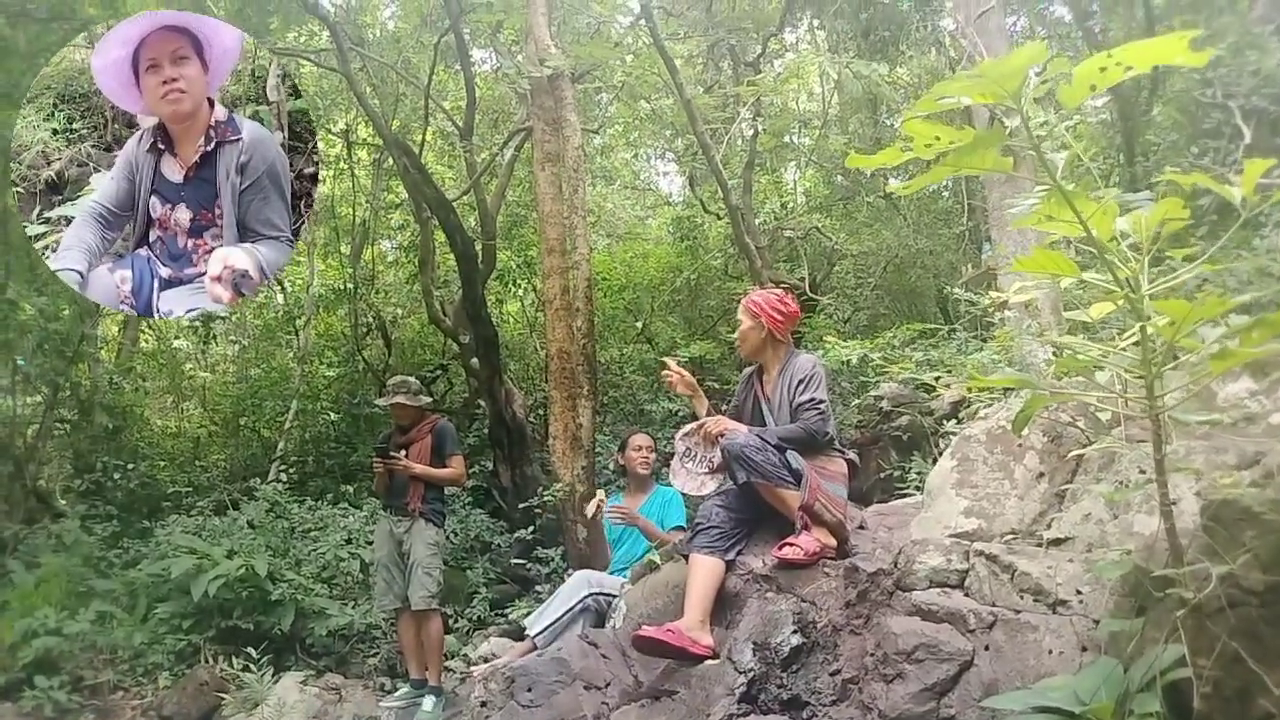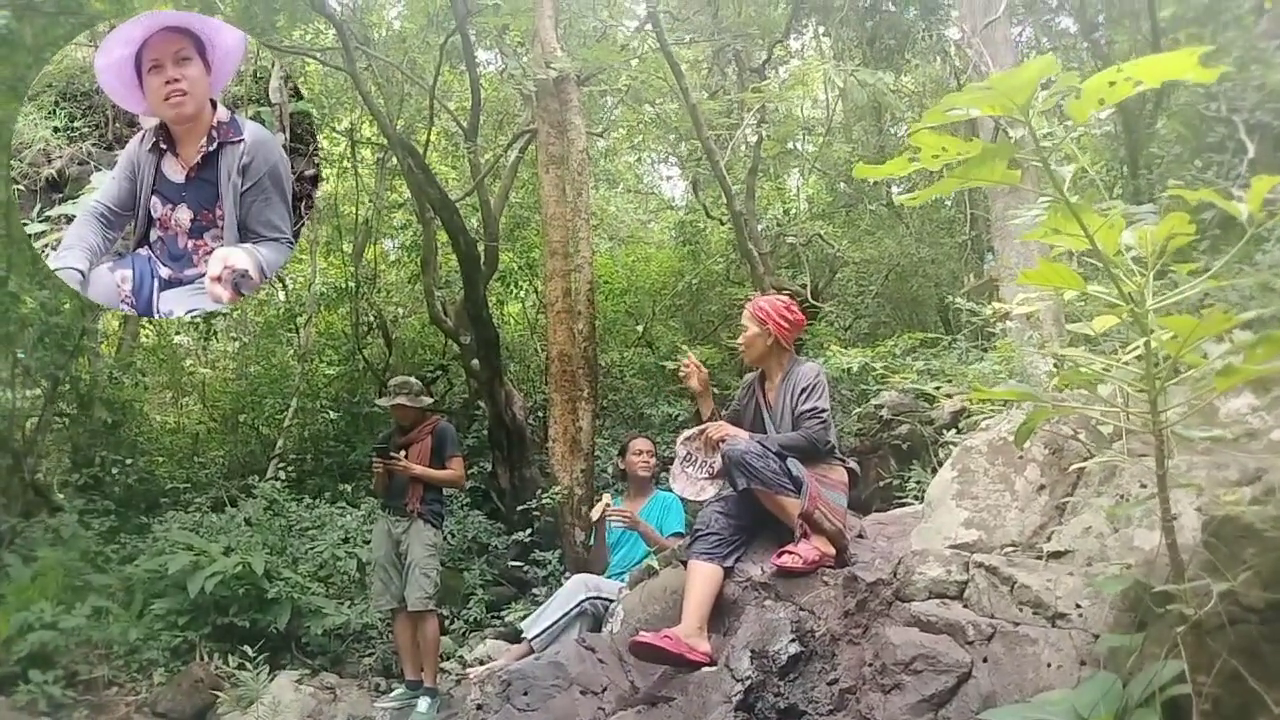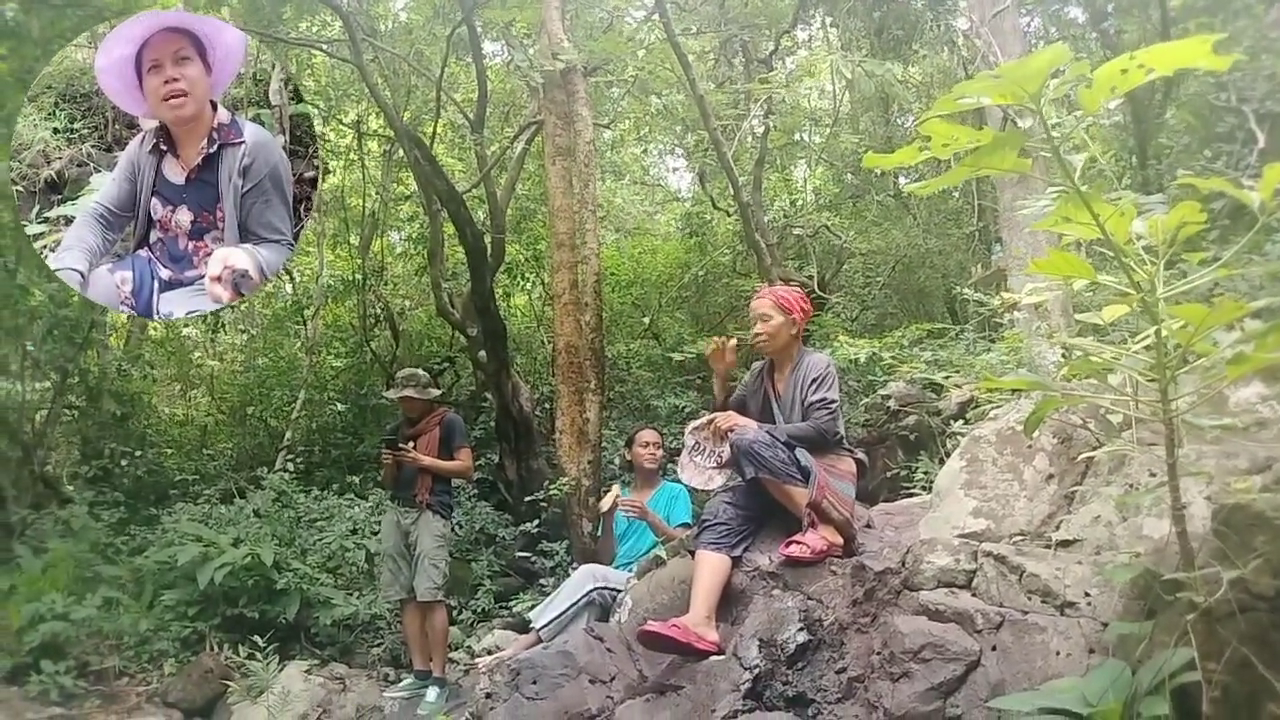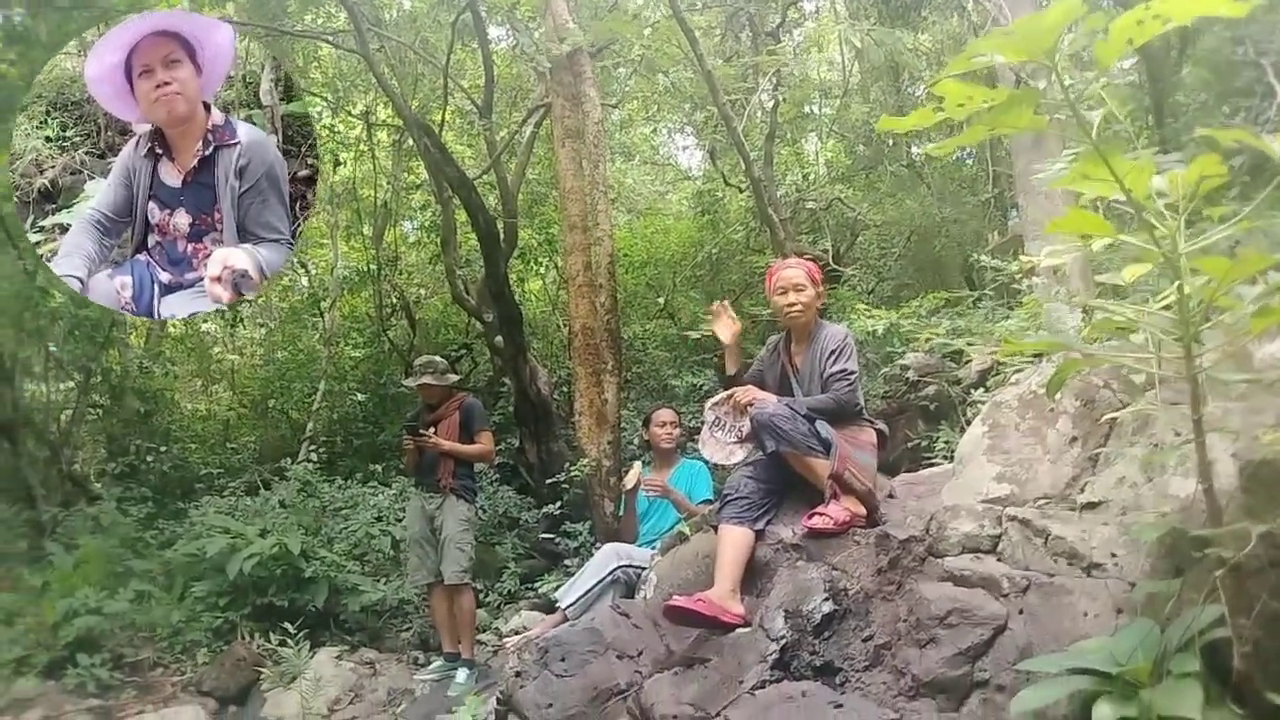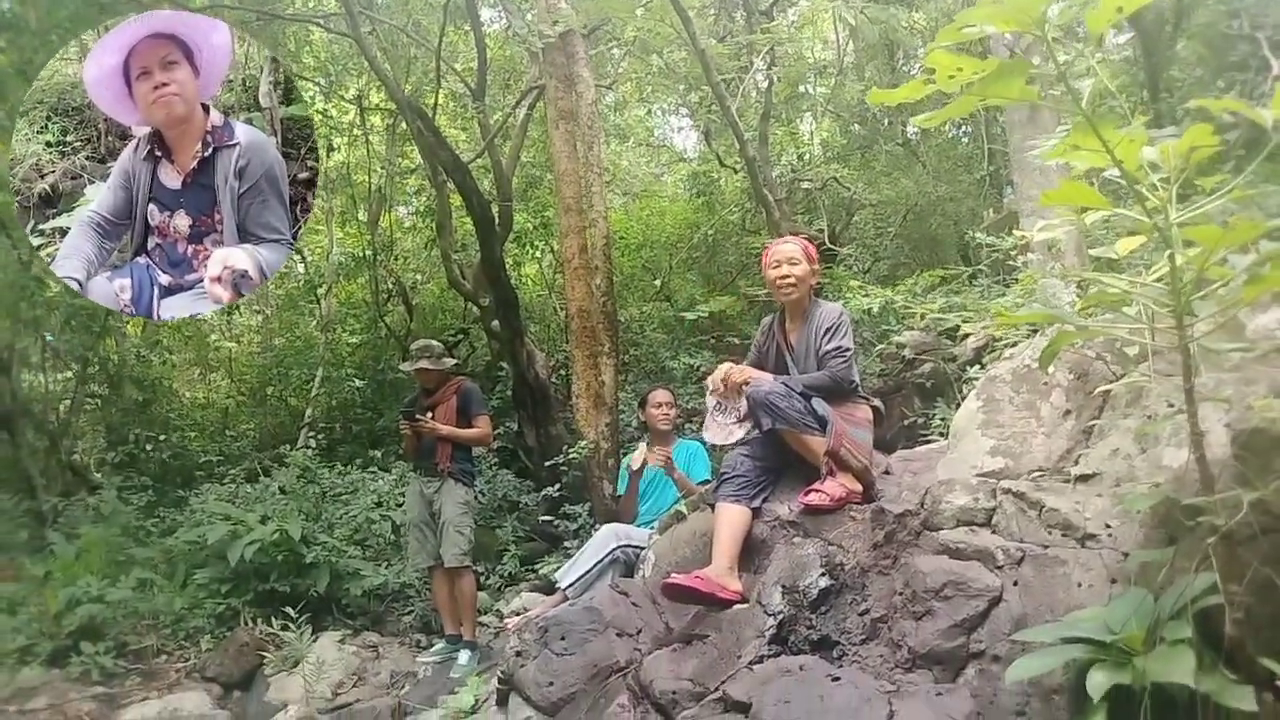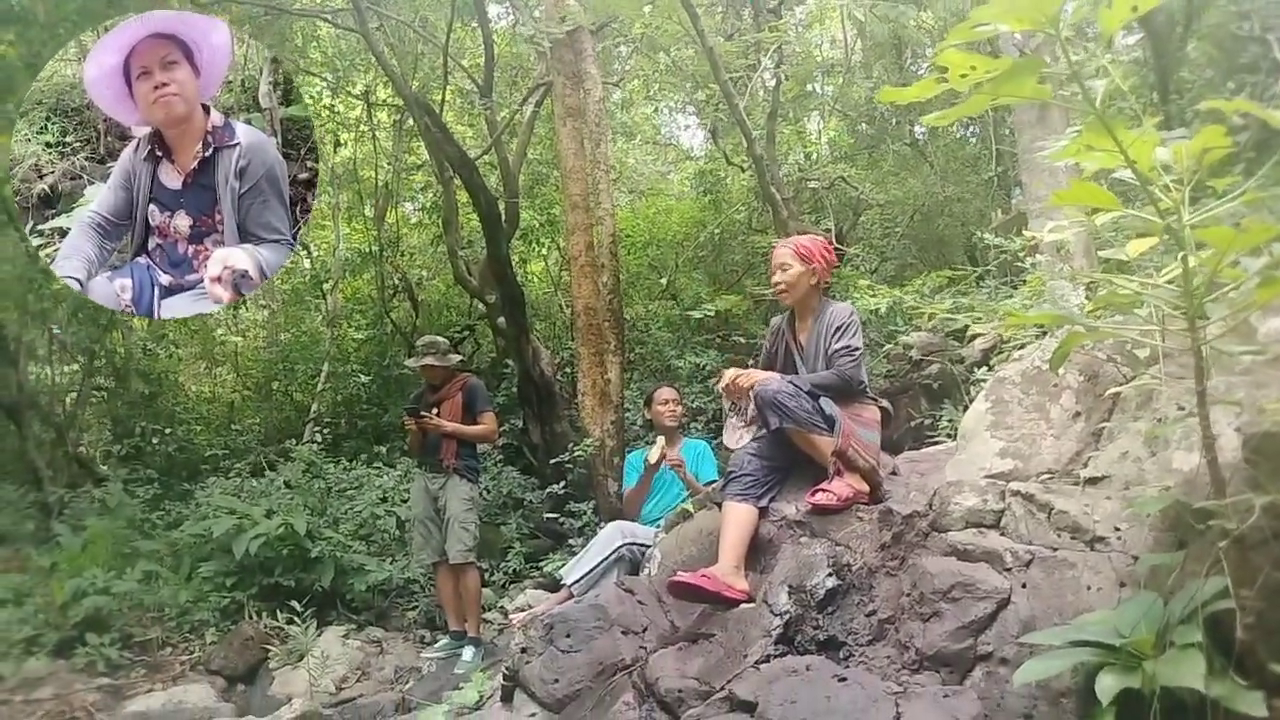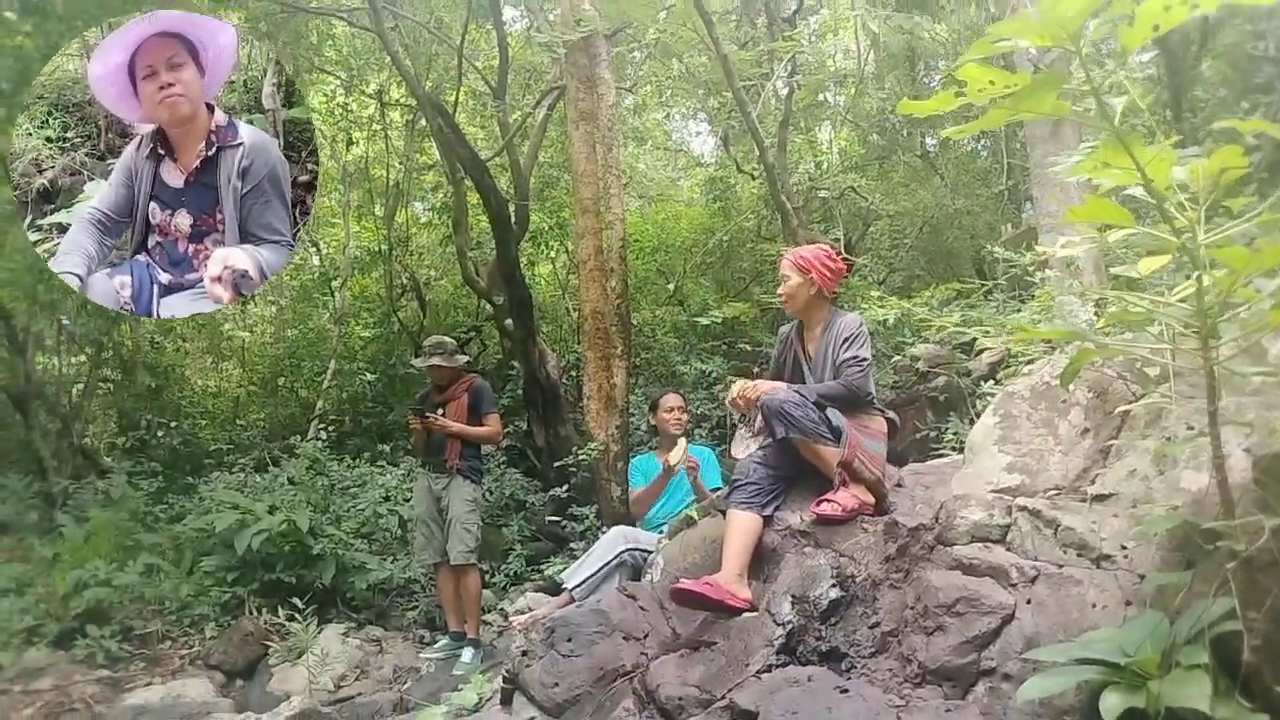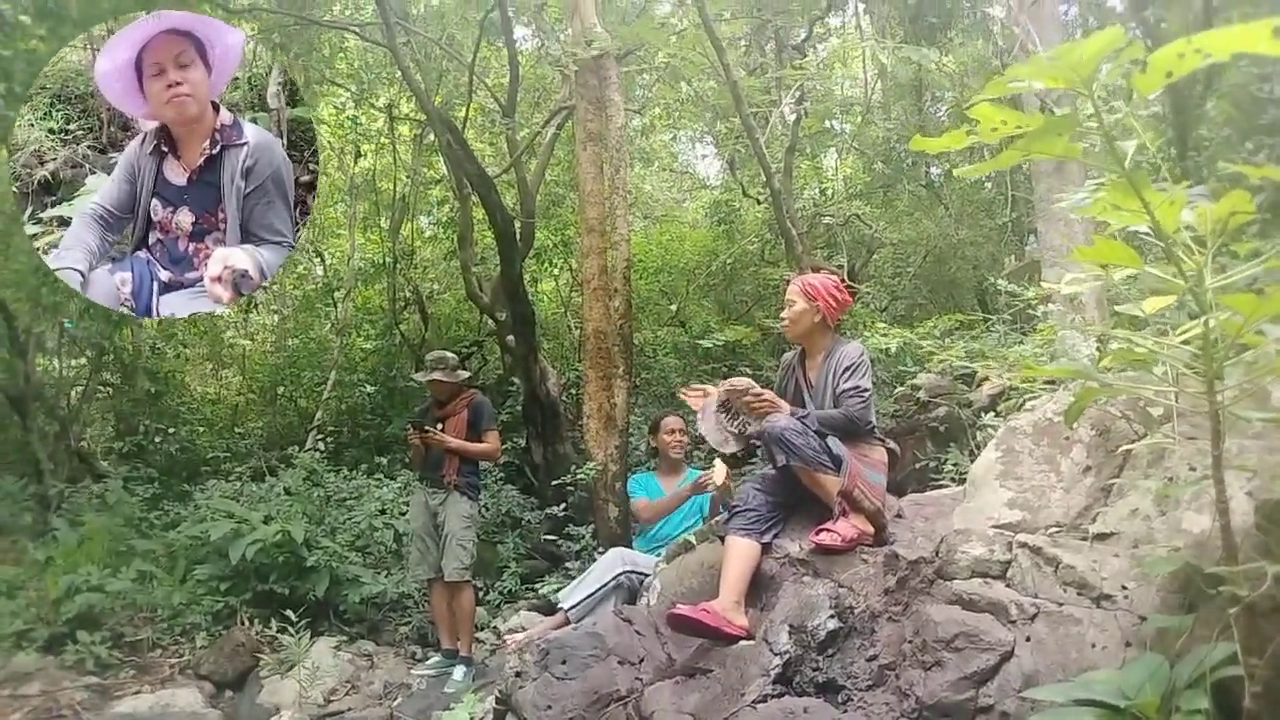
dt=0.4s
person 1, frame 1
left shoulder: (806, 366)
right shoulder: (750, 379)
left elbow: (814, 429)
right elbow: (723, 430)
left wrist: (746, 432)
right wrist: (696, 395)
left hip: (816, 476)
right hip: (768, 485)
left knee: (740, 445)
right knee: (714, 513)
left ankle: (817, 530)
right ankle: (695, 627)
person 1, frame 2
left shoulder: (808, 375)
right shoulder: (751, 385)
left elbow: (816, 438)
right elbow: (721, 432)
left wrist: (747, 438)
right wrist: (703, 394)
left hip: (816, 483)
right hip: (766, 492)
left knee: (741, 452)
right knee: (713, 520)
left ankle: (815, 538)
right ankle: (692, 634)
person 1, frame 3
left shoulder: (818, 366)
right shoulder: (758, 373)
left elbow: (824, 429)
right elbow: (725, 417)
left wrist: (756, 428)
right wrist: (720, 376)
left hip: (823, 473)
right hip: (773, 482)
left knee: (748, 441)
right knee: (721, 510)
left ankle: (824, 527)
right ankle: (700, 622)
person 1, frame 4
left shoulder: (836, 337)
right shoulder: (774, 348)
left elbow: (844, 401)
right elbow: (740, 394)
left wrist: (775, 402)
right wrist: (731, 348)
left hip: (843, 444)
right hip: (793, 453)
left knee: (768, 415)
right knee: (742, 484)
left ankle: (846, 498)
right ankle: (725, 596)
person 1, frame 5
left shoulder: (832, 315)
right shoulder: (769, 328)
left elbow: (840, 378)
right elbow: (750, 376)
left wrist: (769, 380)
right wrist: (731, 374)
left hip: (840, 422)
right hip: (792, 432)
left knee: (766, 393)
right knee: (739, 463)
left ankle: (843, 476)
right ankle: (723, 573)
person 1, frame 6
left shoulder: (841, 315)
right shoulder: (778, 327)
left elbow: (847, 377)
right elbow: (763, 377)
left wrist: (776, 381)
right wrist: (741, 380)
left hip: (848, 423)
right hip: (797, 432)
left knee: (774, 393)
right knee: (746, 462)
left ankle: (850, 476)
right ankle: (730, 572)
person 1, frame 7
left shoulder: (849, 326)
right shoulder: (788, 336)
left elbow: (854, 387)
right elbow: (773, 387)
left wrist: (782, 390)
right wrist: (750, 390)
left hip: (855, 433)
right hip: (804, 442)
left knee: (781, 402)
right knee: (752, 470)
left ankle: (855, 486)
right ankle: (732, 579)
person 1, frame 8
left shoulder: (851, 355)
right shoulder: (791, 363)
left elbow: (855, 418)
right elbow: (766, 421)
left wrist: (789, 412)
left hip: (855, 462)
right hip: (805, 470)
left knee: (781, 428)
right knee: (752, 496)
left ankle: (855, 516)
right ankle: (730, 606)
person 2, frame 1
left shoulder: (440, 430)
right shoulder: (387, 439)
left elbow: (458, 476)
left wrist: (414, 468)
right wrist: (381, 474)
left hip: (423, 521)
right hip: (389, 521)
left knee: (425, 603)
right knee: (401, 605)
left ankle: (435, 689)
right ankle: (416, 682)
person 2, frame 2
left shoulder: (441, 431)
right shoulder: (388, 439)
left elbow: (458, 477)
left wrist: (414, 469)
right wrist: (380, 475)
left hip: (422, 522)
right hip: (387, 521)
left knee: (422, 604)
right knee: (397, 605)
left ankle: (429, 690)
right ankle: (411, 683)
person 2, frame 3
left shoulder: (449, 422)
right shoulder: (396, 430)
left elbow: (466, 468)
left wrist: (423, 460)
right wrist: (389, 466)
left hip: (430, 513)
right hip: (396, 513)
left knee: (430, 595)
right knee: (406, 596)
left ankle: (438, 680)
right ankle: (420, 673)
person 2, frame 4
left shoulder: (469, 407)
right shoulder: (416, 417)
left elbow: (488, 451)
left wrist: (444, 445)
right wrist: (411, 452)
left hip: (454, 497)
right hip: (421, 498)
left knee: (457, 578)
right knee: (432, 579)
left ankle: (467, 662)
right ankle: (449, 656)
person 2, frame 5
left shoulder: (466, 391)
right shoulder: (413, 402)
left elbow: (485, 435)
left wrist: (441, 430)
right wrist: (409, 437)
left hip: (453, 481)
right hip: (420, 483)
left knee: (457, 561)
right knee: (433, 563)
left ankle: (469, 644)
right ankle: (451, 638)
person 2, frame 6
left shoulder: (471, 388)
right shoulder: (418, 398)
left elbow: (491, 432)
left wrist: (447, 426)
right wrist: (414, 432)
left hip: (458, 477)
right hip: (424, 478)
left knee: (462, 557)
right knee: (438, 559)
left ankle: (473, 640)
right ankle: (455, 634)
person 2, frame 7
left shoulder: (477, 389)
right shoulder: (424, 398)
left elbow: (495, 433)
left wrist: (452, 427)
right wrist: (419, 432)
left hip: (461, 478)
right hip: (428, 479)
left knee: (463, 558)
right knee: (439, 560)
left ankle: (473, 642)
right ankle: (455, 635)
person 2, frame 8
left shoulder: (477, 405)
right shoulder: (425, 411)
left elbow: (494, 450)
left wrist: (450, 442)
right wrist: (417, 446)
left hip: (459, 494)
right hip: (425, 493)
left knee: (458, 575)
right knee: (434, 575)
left ankle: (465, 659)
right ankle: (447, 652)
person 3, frame 1
left shoulder: (252, 144)
right shoulder: (141, 147)
left elbow: (277, 244)
right elbow: (99, 217)
left wrist: (248, 260)
right wrist: (63, 276)
left hip: (211, 289)
right hip: (146, 275)
person 3, frame 2
left shoulder: (254, 146)
right shoulder: (143, 148)
left elbow: (277, 246)
right elbow: (100, 217)
left wrist: (248, 261)
right wrist: (64, 274)
left hip: (212, 289)
right hip: (147, 275)
person 3, frame 3
left shoulder: (255, 148)
right shoulder: (143, 149)
left elbow: (278, 248)
right elbow: (100, 218)
left wrist: (249, 262)
right wrist: (64, 275)
left hip: (212, 291)
right hip: (146, 276)
person 3, frame 4
left shoulder: (250, 148)
right shoulder: (138, 153)
left elbow: (277, 247)
right elbow: (97, 224)
left wrist: (247, 263)
right wrist: (63, 280)
left hip: (211, 292)
right hip: (147, 280)
person 3, frame 5
left shoulder: (249, 149)
right shoulder: (138, 156)
left elbow: (277, 248)
right elbow: (97, 226)
left wrist: (247, 263)
right wrist: (63, 282)
left hip: (211, 294)
right hip: (147, 282)
person 3, frame 6
left shoulder: (250, 150)
right shoulder: (138, 156)
left elbow: (277, 248)
right elbow: (97, 227)
left wrist: (247, 261)
right wrist: (64, 283)
left hip: (212, 294)
right hip: (147, 282)
person 3, frame 7
left shoulder: (253, 150)
right shoulder: (140, 153)
left elbow: (278, 249)
right elbow: (98, 223)
left wrist: (248, 263)
right wrist: (63, 279)
left hip: (212, 294)
right hip: (146, 280)
person 3, frame 8
left shoulder: (257, 150)
right shoulder: (143, 150)
left elbow: (278, 249)
right elbow: (100, 219)
left wrist: (249, 264)
right wrist: (64, 275)
left hip: (212, 293)
right hip: (147, 277)
person 4, frame 1
left shoulder: (669, 497)
right shoulder: (611, 505)
left wrist: (640, 522)
right hip: (611, 590)
left knee: (584, 580)
right knee: (584, 606)
left ankle: (519, 652)
person 4, frame 2
left shoulder: (668, 502)
right shoulder: (611, 507)
right elbow: (598, 569)
left wrist: (641, 527)
right wrist: (600, 529)
right hip: (607, 594)
left knee: (582, 584)
right knee: (583, 606)
left ankle: (515, 655)
person 4, frame 3
left shoulder: (675, 493)
right shoulder: (619, 498)
right elbow: (605, 559)
left wrist: (650, 517)
right wrist: (608, 520)
right hip: (614, 585)
left knee: (590, 574)
right knee: (590, 597)
left ankle: (525, 644)
person 4, frame 4
left shoulder: (696, 470)
right shoulder: (639, 478)
right elbow: (628, 538)
left wrist: (672, 495)
right wrist: (630, 499)
right hip: (637, 562)
left knee: (613, 552)
right knee: (614, 578)
left ankle: (552, 623)
person 4, frame 5
left shoulder: (693, 450)
right shoulder: (632, 461)
right elbow: (626, 518)
left wrist: (675, 474)
right wrist: (634, 479)
right hip: (635, 544)
left knee: (612, 533)
right knee: (614, 557)
left ankle: (552, 603)
person 4, frame 6
left shoulder: (699, 450)
right shoulder: (635, 459)
right elbow: (629, 513)
left wrist: (685, 476)
right wrist: (648, 475)
right hip: (641, 542)
left knee: (618, 531)
right knee: (618, 555)
left ankle: (558, 600)
person 4, frame 7
left shoulder: (704, 456)
right shoulder: (640, 463)
right elbow: (636, 511)
left wrist: (695, 480)
right wrist: (664, 477)
right hip: (643, 548)
left knee: (621, 536)
right knee: (621, 559)
left ankle: (558, 605)
person 4, frame 8
left shoulder: (702, 478)
right shoulder: (639, 482)
right elbow: (645, 515)
left wrist: (718, 499)
right wrist: (689, 492)
right hip: (639, 570)
left knee: (618, 557)
right knee: (618, 581)
left ankle: (552, 625)
